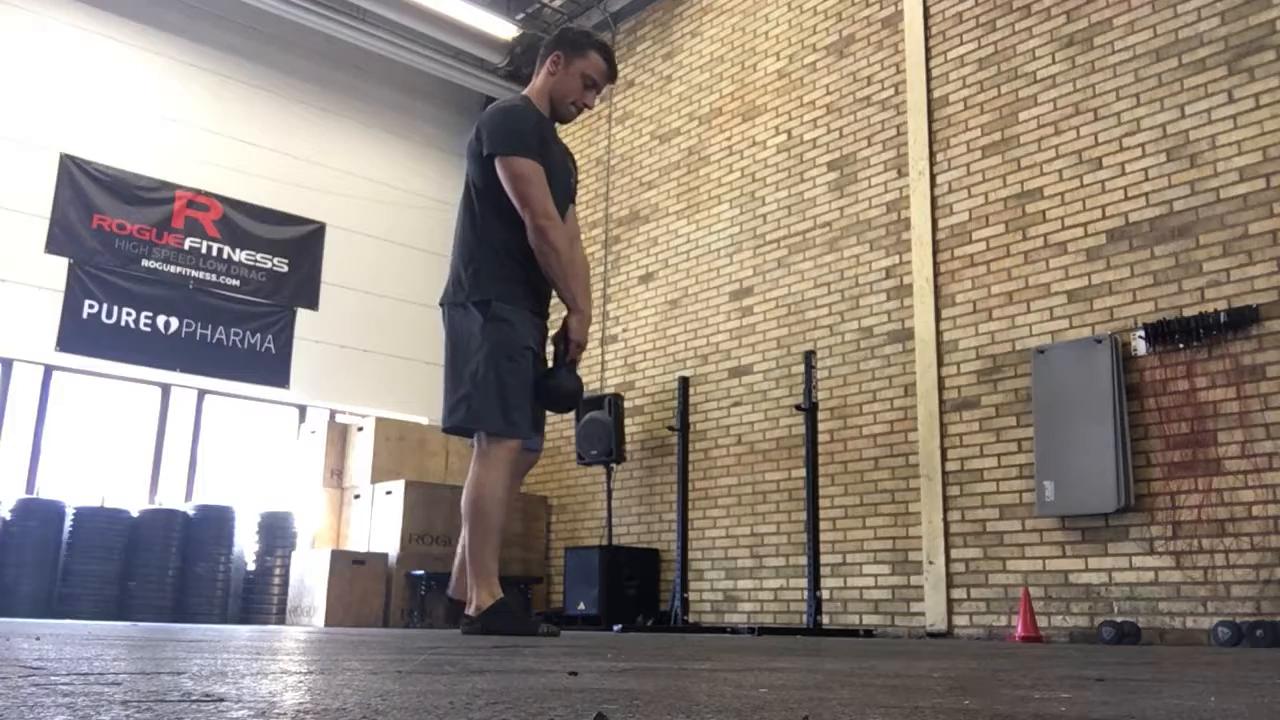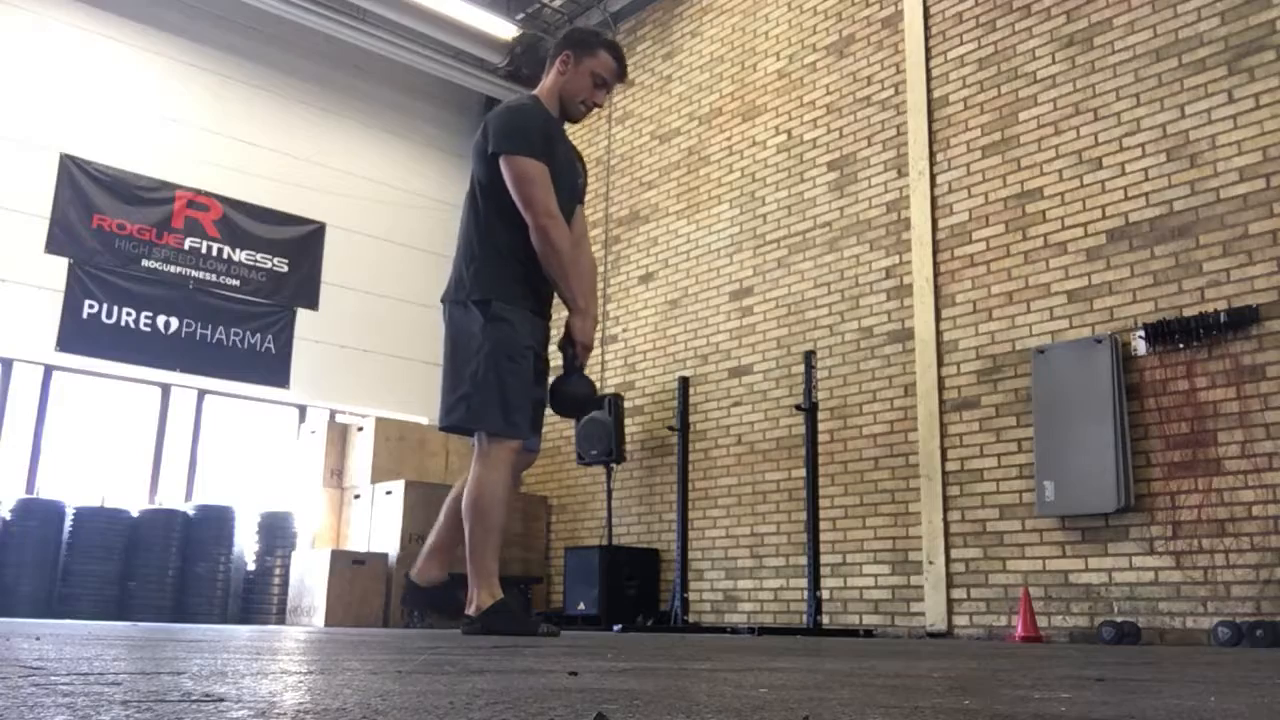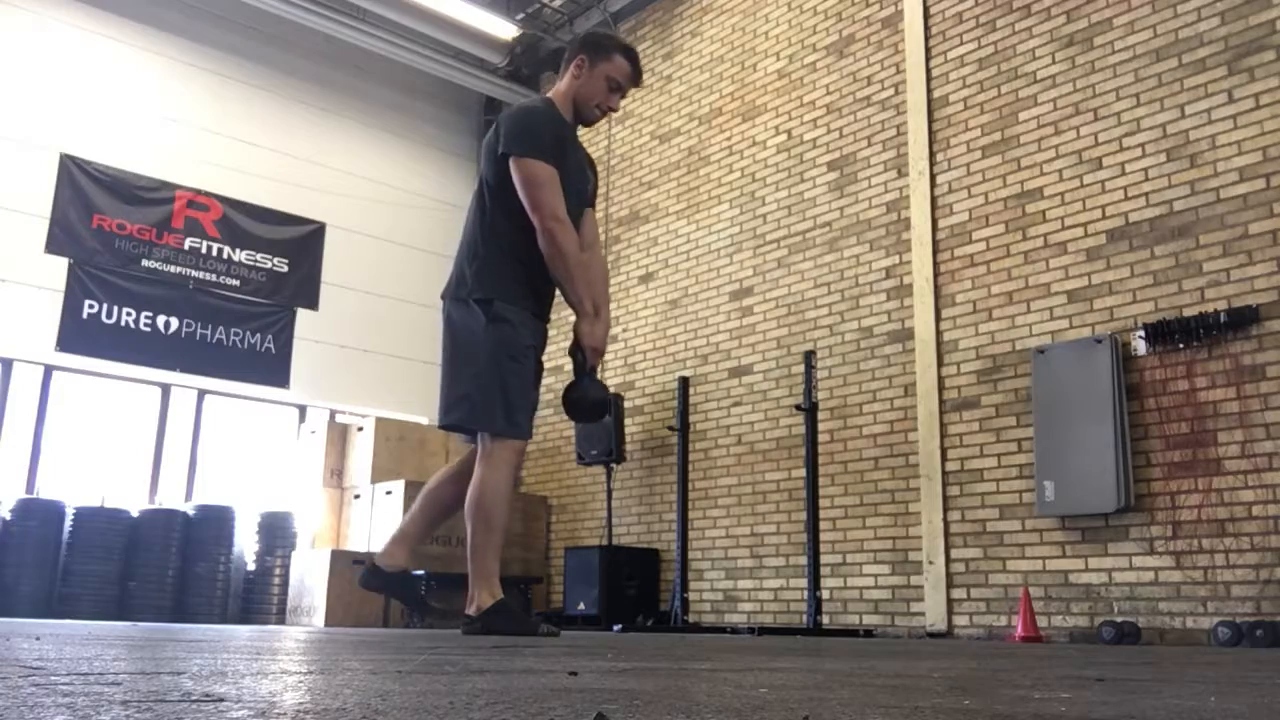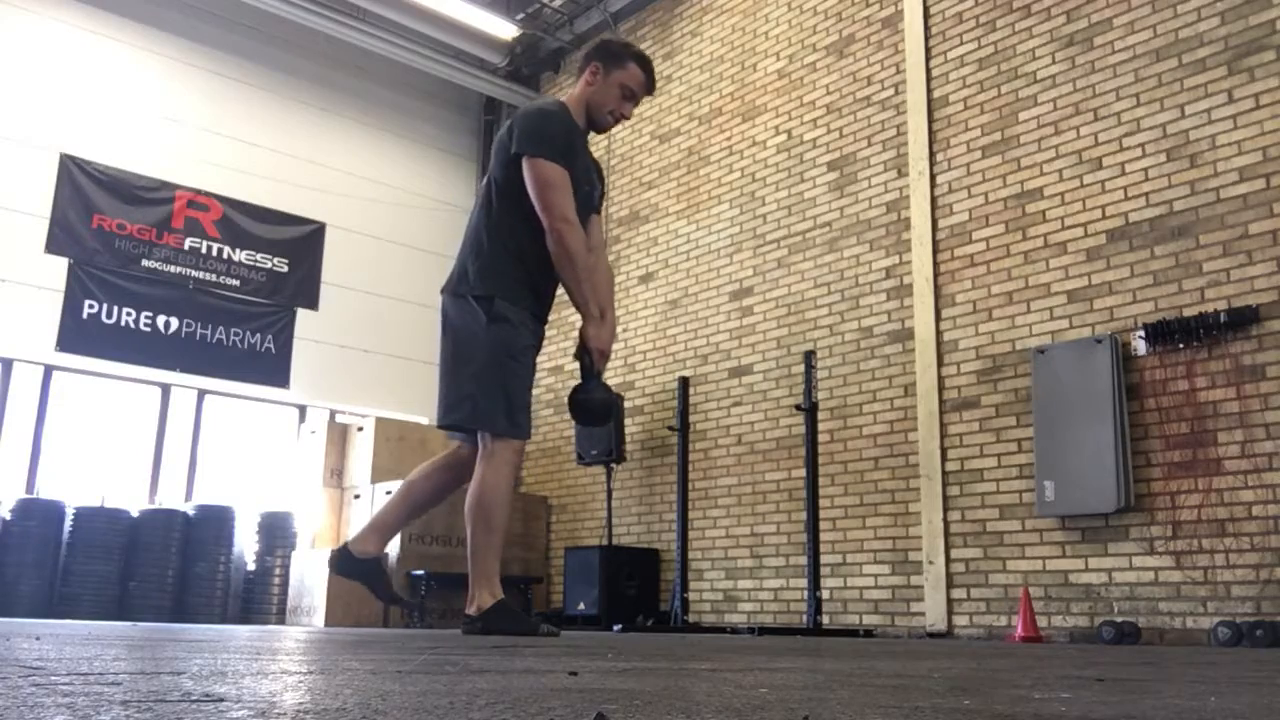
dt=0.2s
person 1, frame 1
left shoulder: (557, 152)
right shoulder: (510, 120)
left elbow: (570, 240)
right elbow: (540, 225)
left wrist: (579, 312)
right wrist: (577, 311)
left hip: (517, 312)
right hip: (492, 305)
left knee: (517, 450)
right knee: (501, 445)
left ankle: (463, 591)
right ankle: (484, 601)
person 1, frame 2
left shoulder: (566, 153)
right shoulder: (517, 121)
left elbow: (578, 243)
right elbow: (543, 225)
left wrist: (590, 314)
right wrist: (579, 313)
left hip: (521, 312)
right hip: (494, 304)
left knee: (513, 449)
right knee: (502, 446)
left ankle: (428, 575)
right ankle: (484, 602)
person 1, frame 3
left shoulder: (580, 160)
right shoulder: (530, 123)
left elbow: (589, 249)
right elbow: (550, 228)
left wrist: (602, 321)
right wrist: (584, 316)
left hip: (518, 313)
right hip: (492, 303)
left knee: (491, 449)
right knee: (503, 446)
left ankle: (393, 559)
right ankle: (484, 602)
person 1, frame 4
left shoulder: (588, 167)
right shoulder: (543, 123)
left elbow: (595, 255)
right elbow: (559, 230)
left wrist: (606, 326)
right wrist: (590, 319)
left hip: (512, 310)
right hip: (492, 301)
left knee: (478, 449)
right knee: (503, 445)
left ankle: (364, 547)
right ankle: (485, 602)
